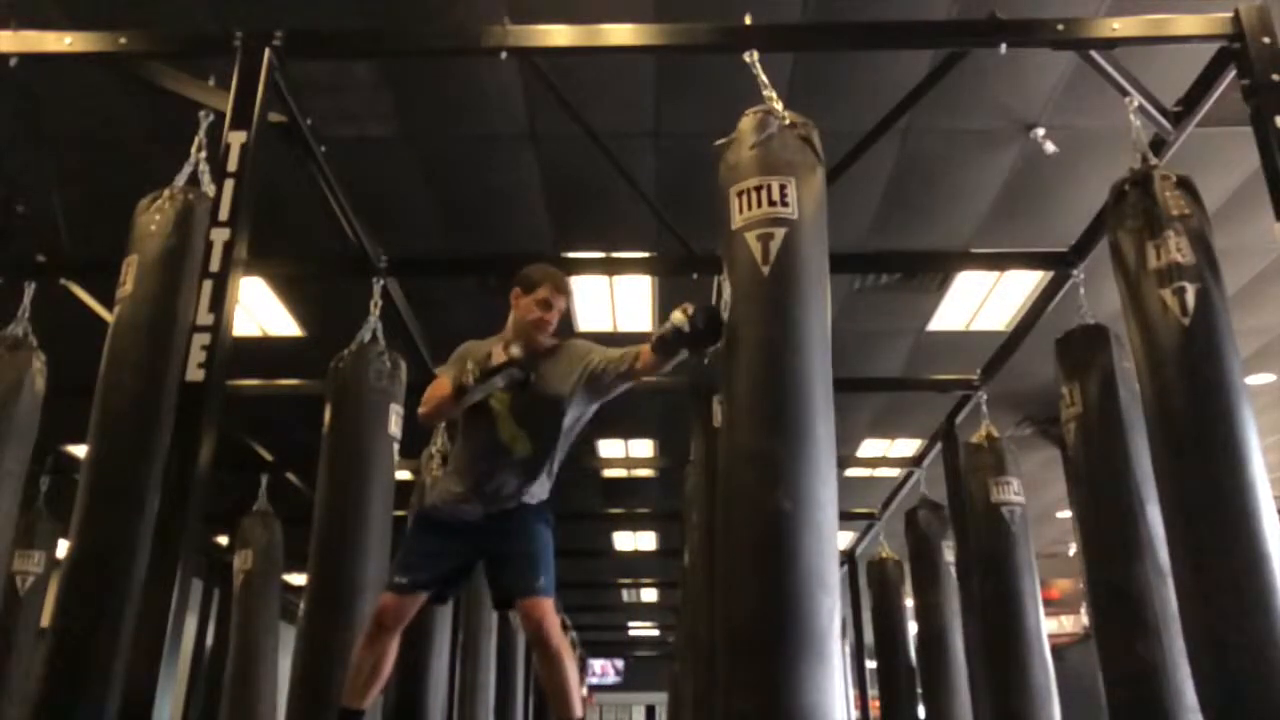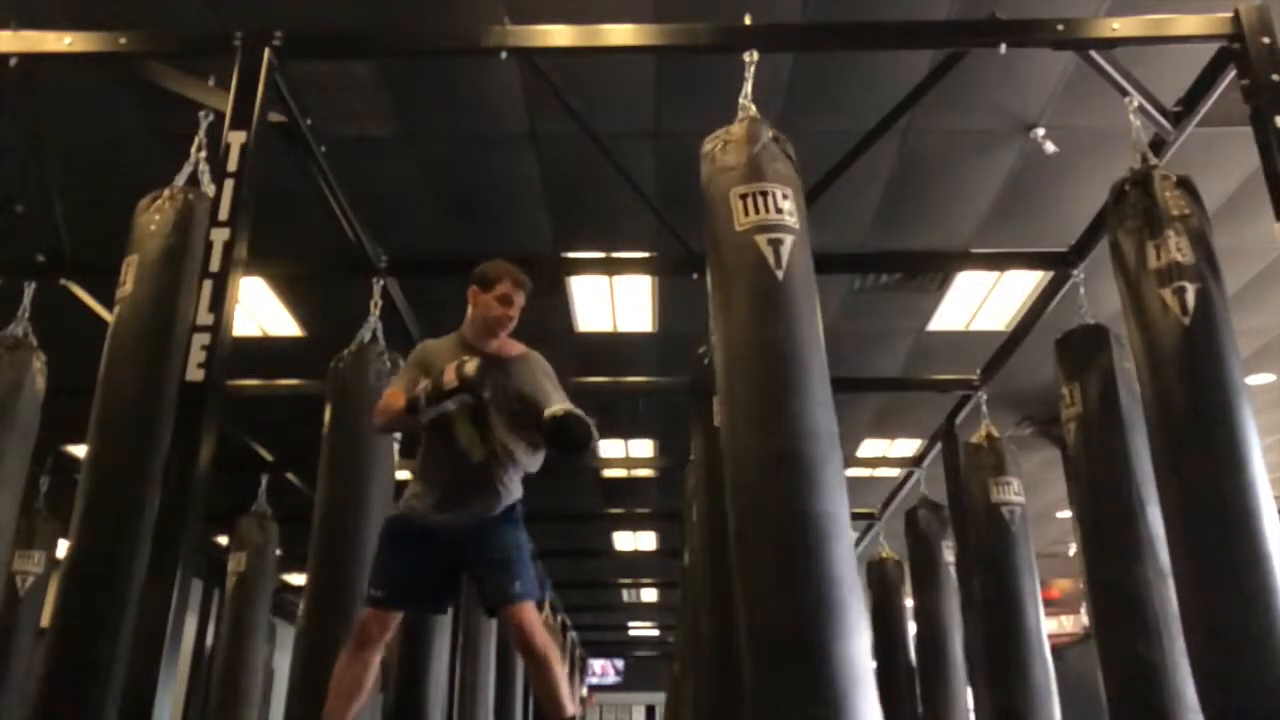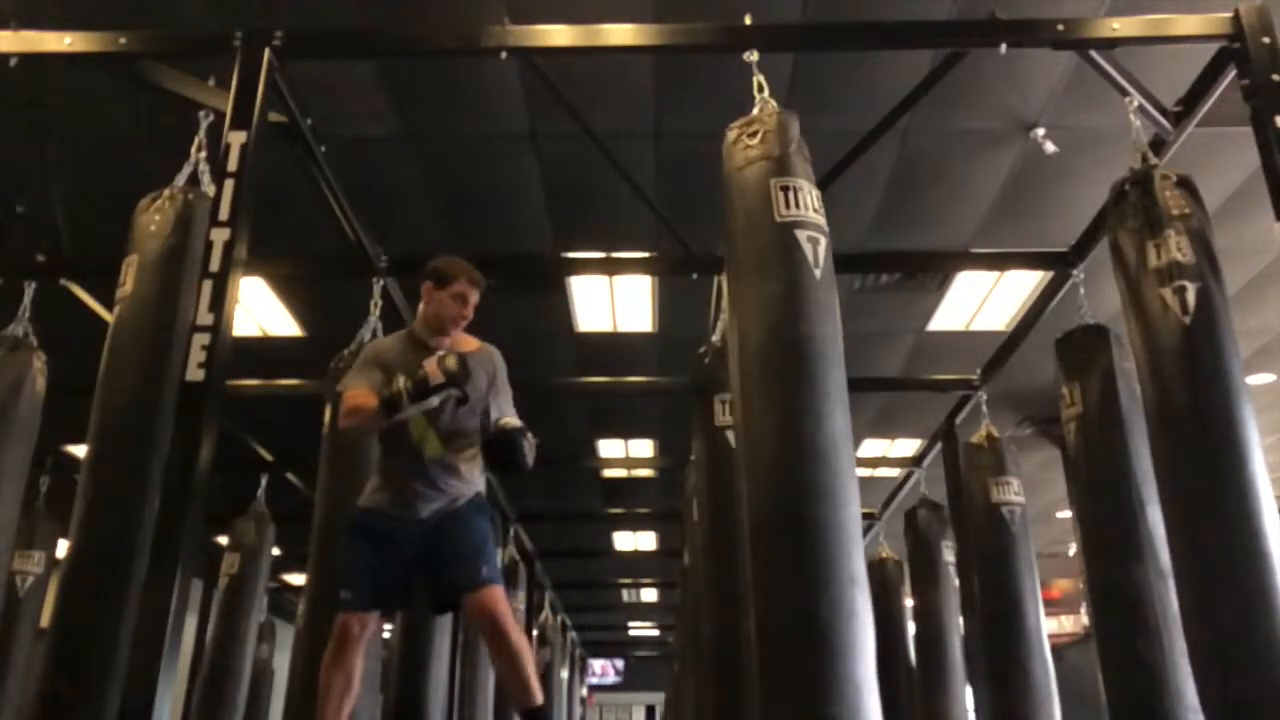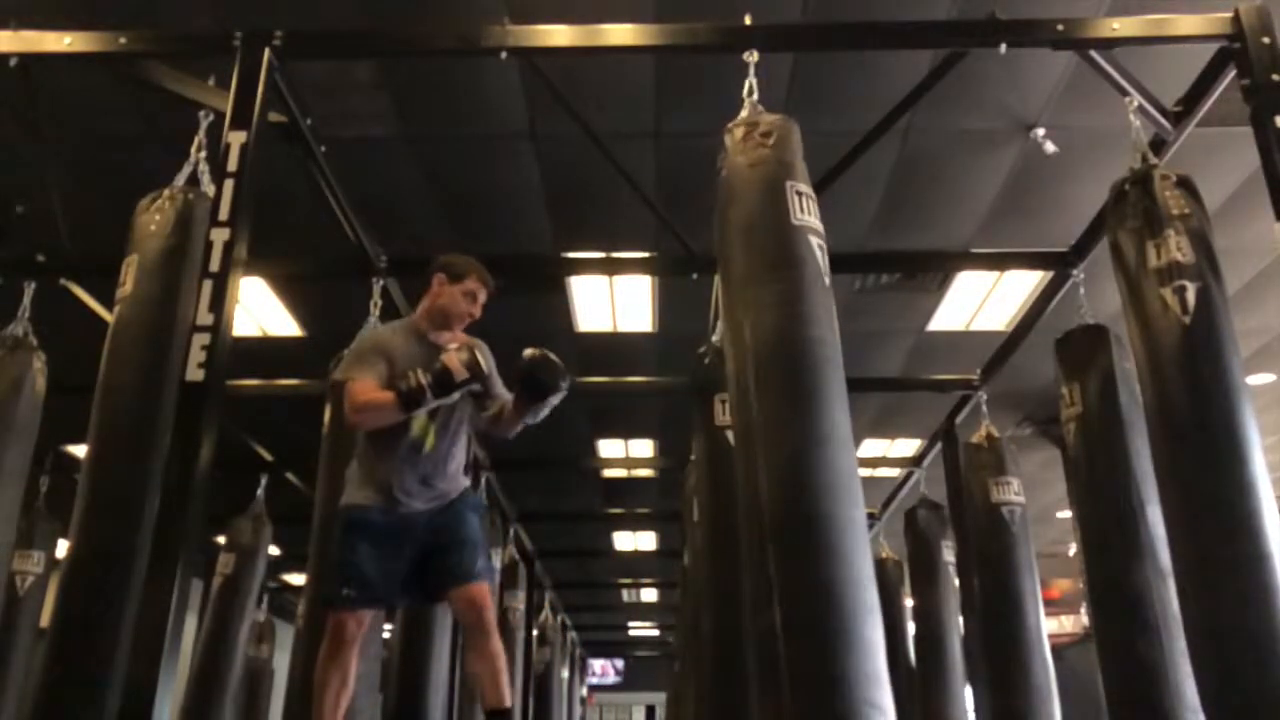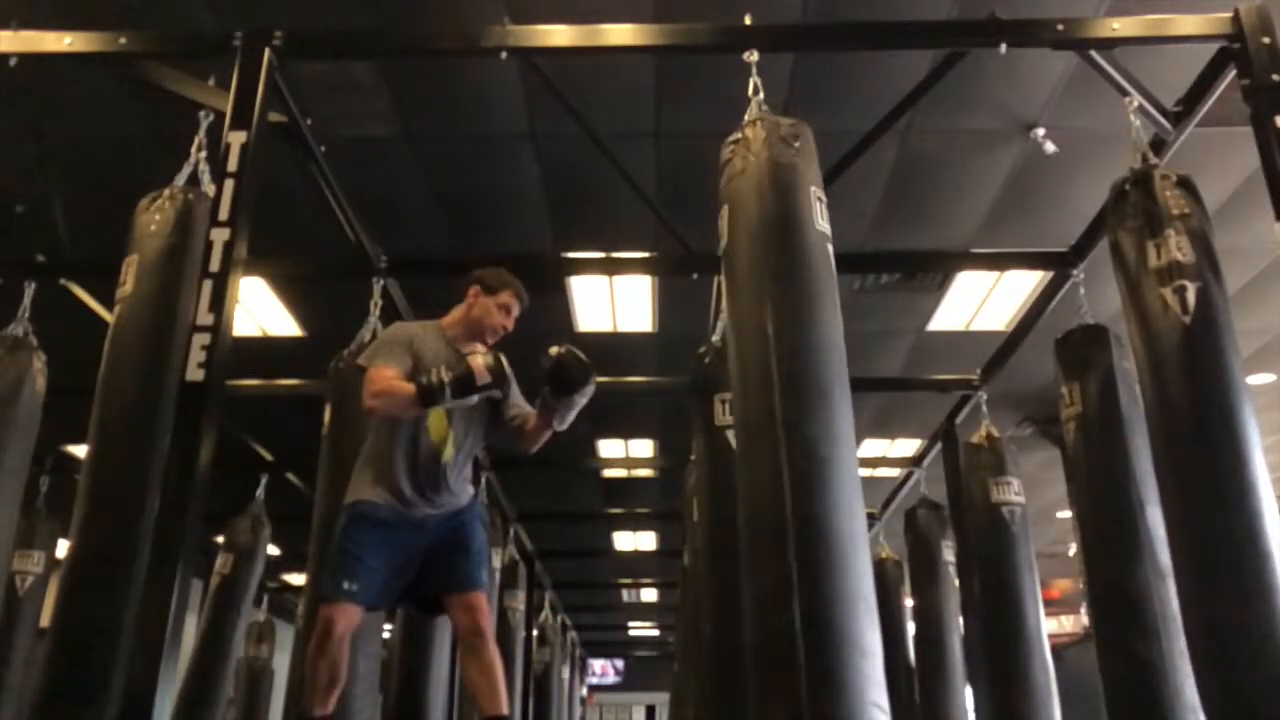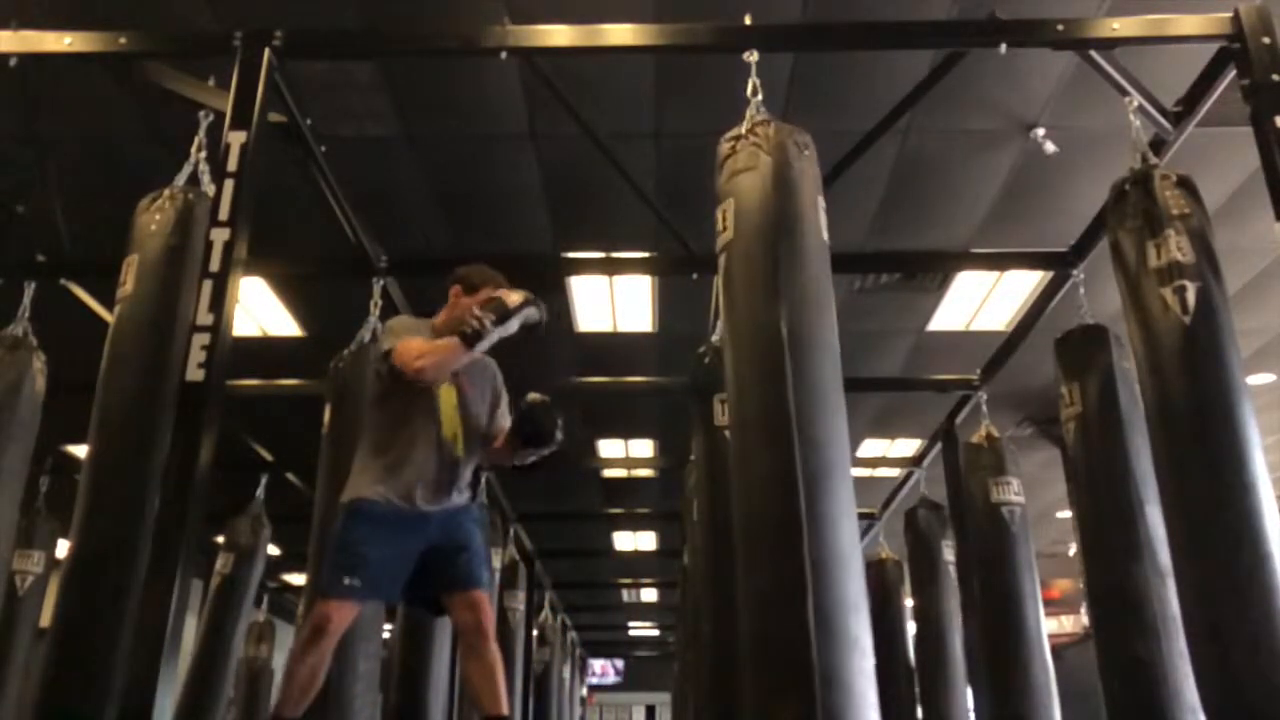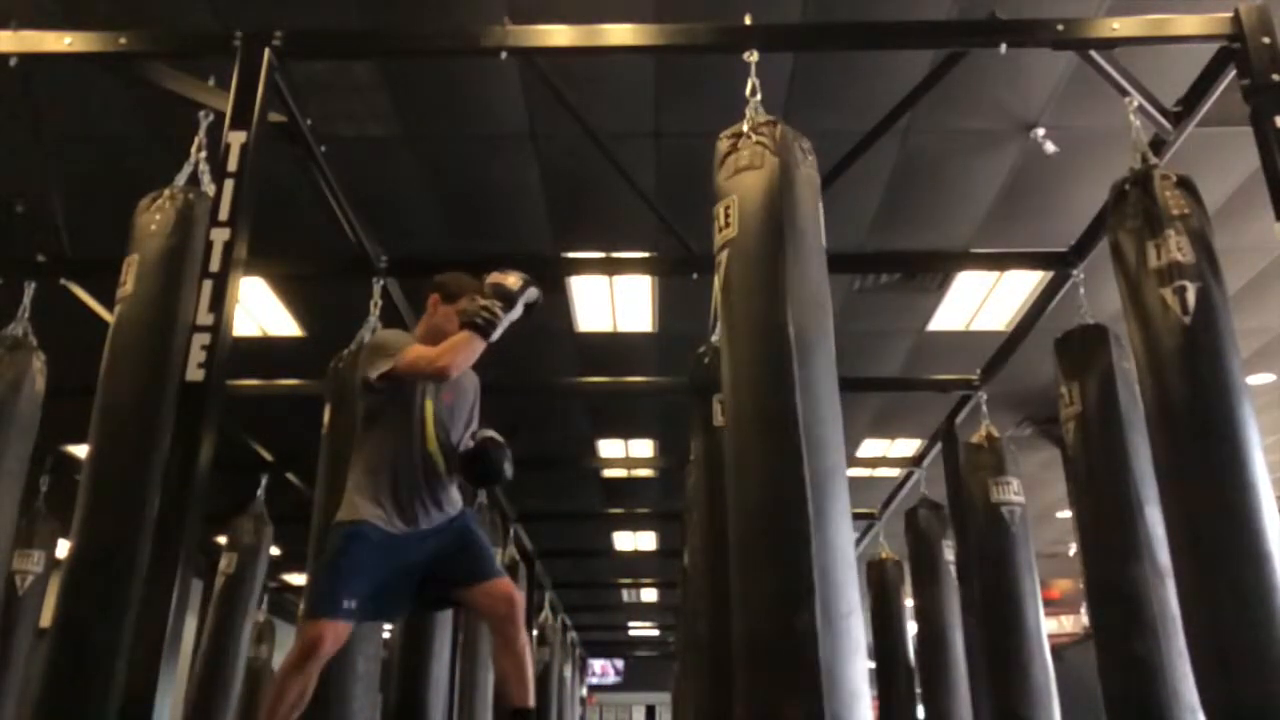
dt=0.4s
person 1, frame 1
left shoulder: (577, 359)
right shoulder: (472, 353)
left elbow: (644, 361)
right elbow: (428, 410)
left wrist: (683, 332)
right wrist: (482, 376)
left hip: (519, 510)
right hip: (452, 506)
left knee: (542, 624)
right knee: (388, 613)
person 1, frame 2
left shoulder: (530, 366)
right shoulder: (430, 354)
left elbow: (559, 432)
right elbow: (383, 416)
left wrist: (572, 427)
right wrist: (437, 393)
left hip: (493, 515)
right hip: (425, 513)
left knee: (527, 628)
right knee: (371, 627)
person 1, frame 3
left shoulder: (487, 359)
right shoulder: (383, 353)
left elbow: (503, 426)
right elbow: (350, 417)
left wrist: (513, 442)
right wrist: (414, 391)
left hip: (457, 508)
right hip: (387, 510)
left knee: (494, 615)
right knee: (350, 629)
person 1, frame 4
left shoulder: (475, 353)
right shoulder: (379, 342)
left elbow: (504, 422)
right elbow: (358, 410)
left wrist: (536, 395)
right wrist: (433, 385)
left hip: (447, 503)
right hip: (377, 505)
left knee: (478, 612)
right knee: (345, 626)
person 1, frame 5
left shoulder: (492, 368)
right shoulder: (407, 337)
left elbow: (528, 439)
right elbow: (376, 396)
left wrist: (561, 399)
right wrist: (452, 385)
left hip: (451, 512)
right hip: (382, 506)
left knee: (476, 624)
right knee: (335, 622)
person 1, frame 6
left shoulder: (487, 371)
right shoulder: (404, 329)
left elbow: (497, 450)
right elbow: (421, 365)
left wrist: (529, 438)
right wrist: (490, 323)
left hip: (450, 510)
right hip: (382, 503)
left knee: (478, 621)
right knee: (327, 620)
person 1, frame 7
left shoulder: (468, 382)
right shoulder: (386, 345)
right elbow: (442, 366)
right wrist: (494, 311)
left hip: (443, 521)
right hip: (373, 524)
left knee: (507, 604)
right knee: (318, 641)
